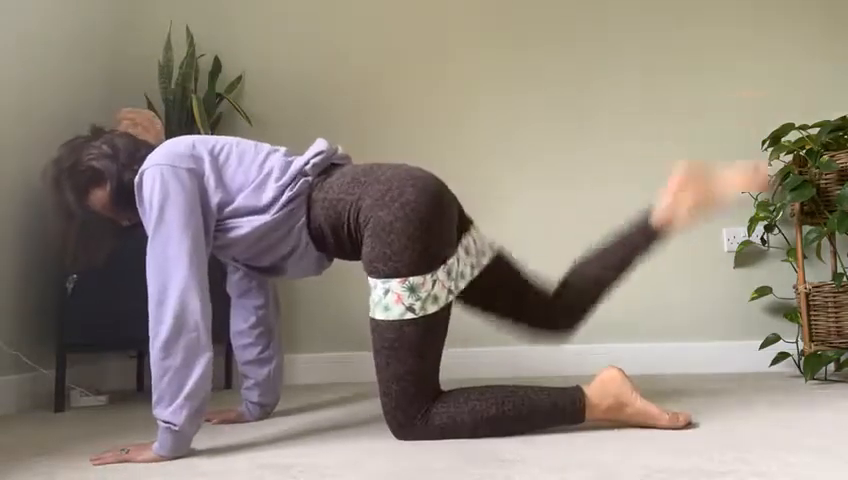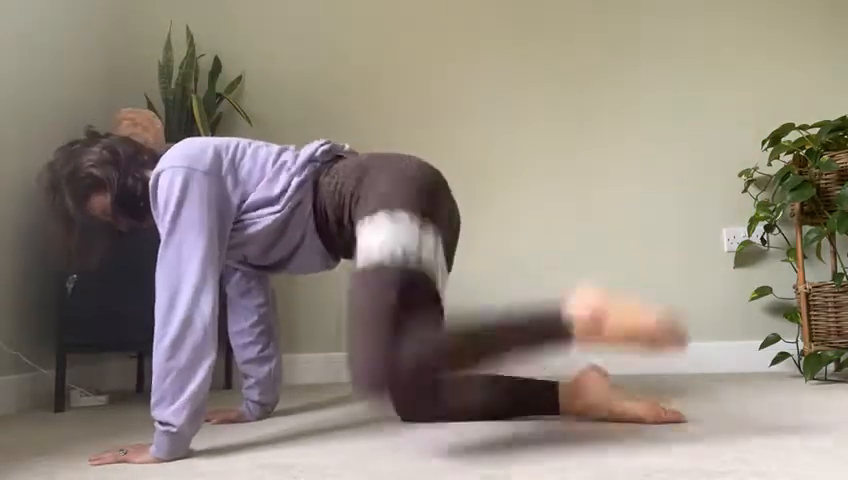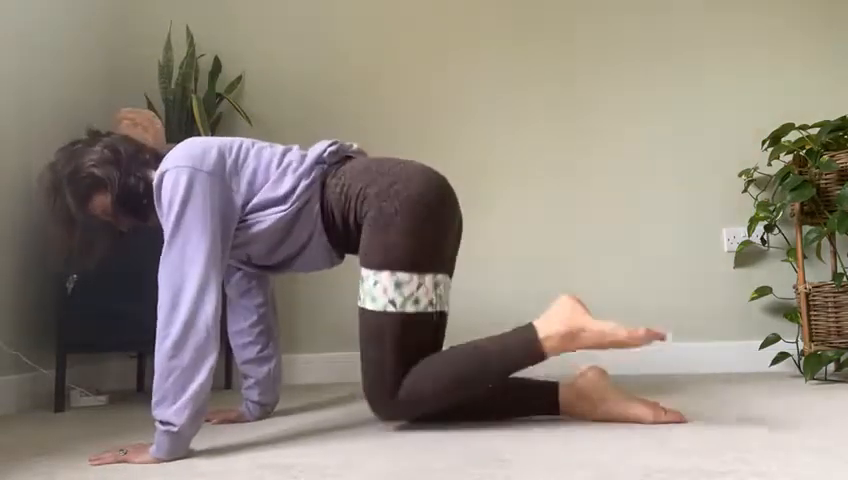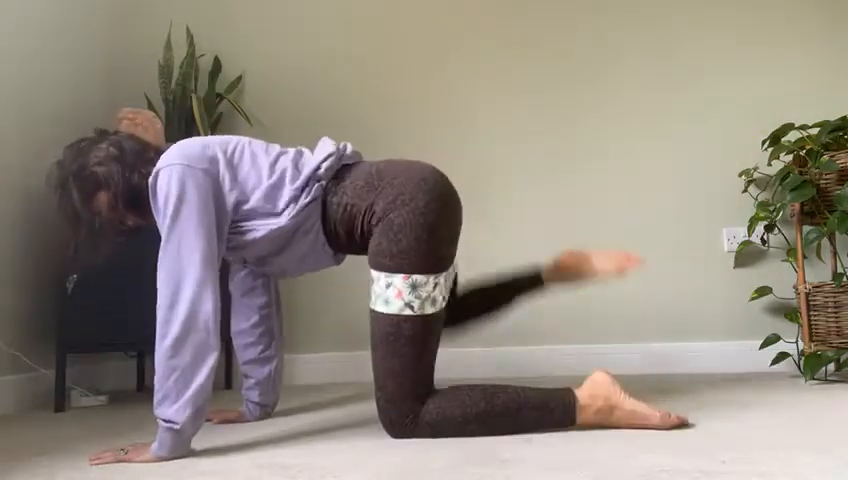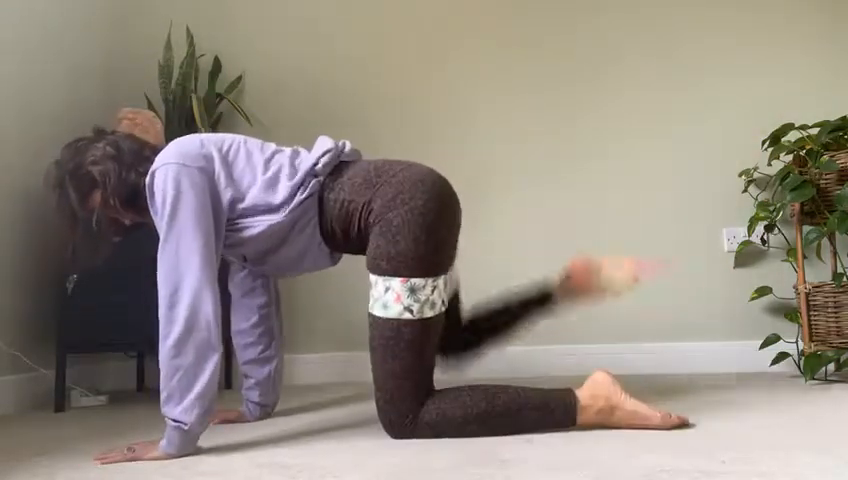
dt=0.3s
person 1, frame 1
left shoulder: (162, 171)
right shoulder: (200, 176)
left elbow: (178, 308)
right elbow: (249, 284)
left wrist: (170, 437)
right wrist: (258, 400)
left hip: (391, 211)
right hip: (406, 203)
left knee: (411, 417)
right knee: (555, 314)
left ankle: (599, 400)
right ankle: (671, 206)
person 1, frame 2
left shoulder: (180, 173)
right shoulder: (203, 187)
left elbow: (185, 305)
right elbow: (245, 287)
left wrist: (168, 438)
right wrist: (259, 399)
left hip: (392, 193)
right hip: (391, 204)
left knee: (378, 368)
right knee: (415, 397)
left ankle: (576, 317)
right ankle: (580, 391)
person 1, frame 3
left shoulder: (183, 172)
right shoulder: (205, 183)
left elbow: (188, 306)
right elbow: (244, 286)
left wrist: (168, 439)
right wrist: (258, 399)
left hip: (399, 203)
right hip: (409, 206)
left knee: (391, 397)
right knee: (413, 393)
left ankle: (554, 329)
right ankle: (582, 394)
person 1, frame 4
left shoulder: (177, 173)
right shoulder: (205, 176)
left elbow: (187, 305)
right elbow: (251, 282)
left wrist: (170, 436)
right wrist: (259, 399)
left hip: (402, 206)
right hip: (410, 197)
left knee: (404, 415)
right knee: (452, 316)
left ankle: (591, 402)
right ankle: (561, 267)
person 1, frame 5
left shoulder: (172, 170)
right shoulder: (204, 177)
left elbow: (188, 304)
right elbow: (250, 284)
left wrist: (177, 436)
right wrist: (258, 400)
left hip: (400, 206)
right hip: (404, 199)
left knee: (404, 417)
right knee: (454, 342)
left ankle: (592, 402)
right ankle: (568, 284)
